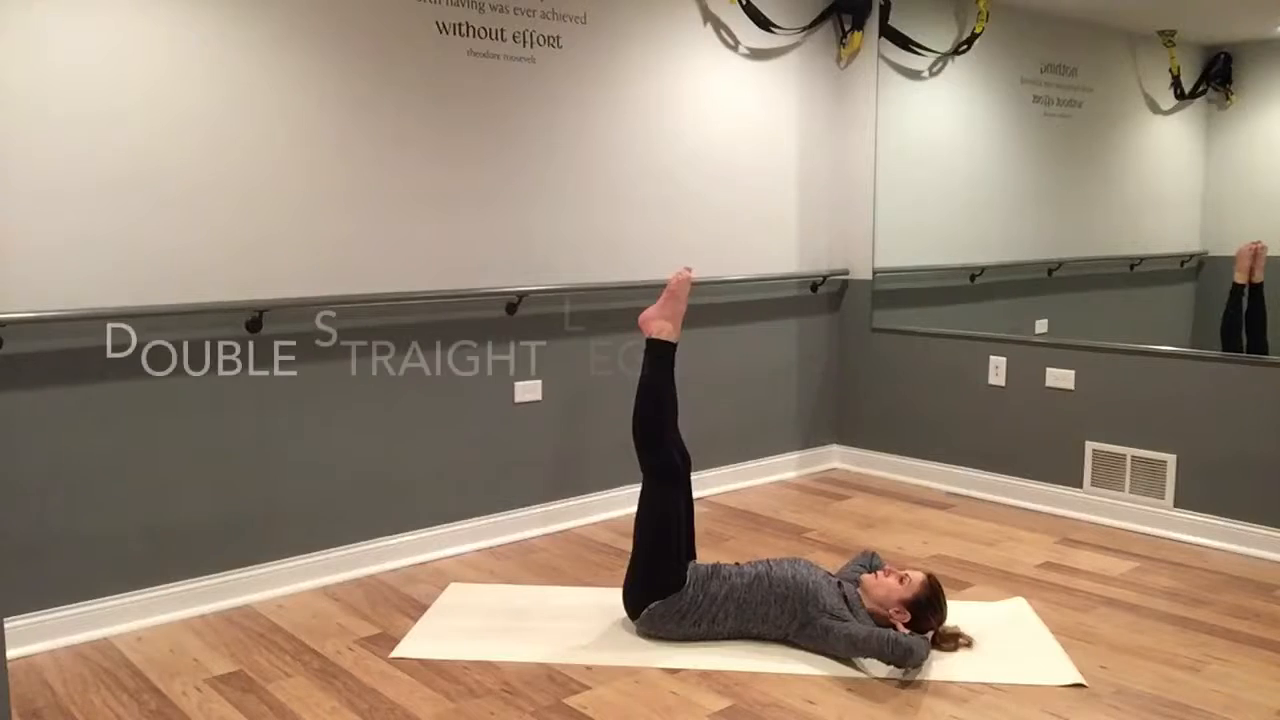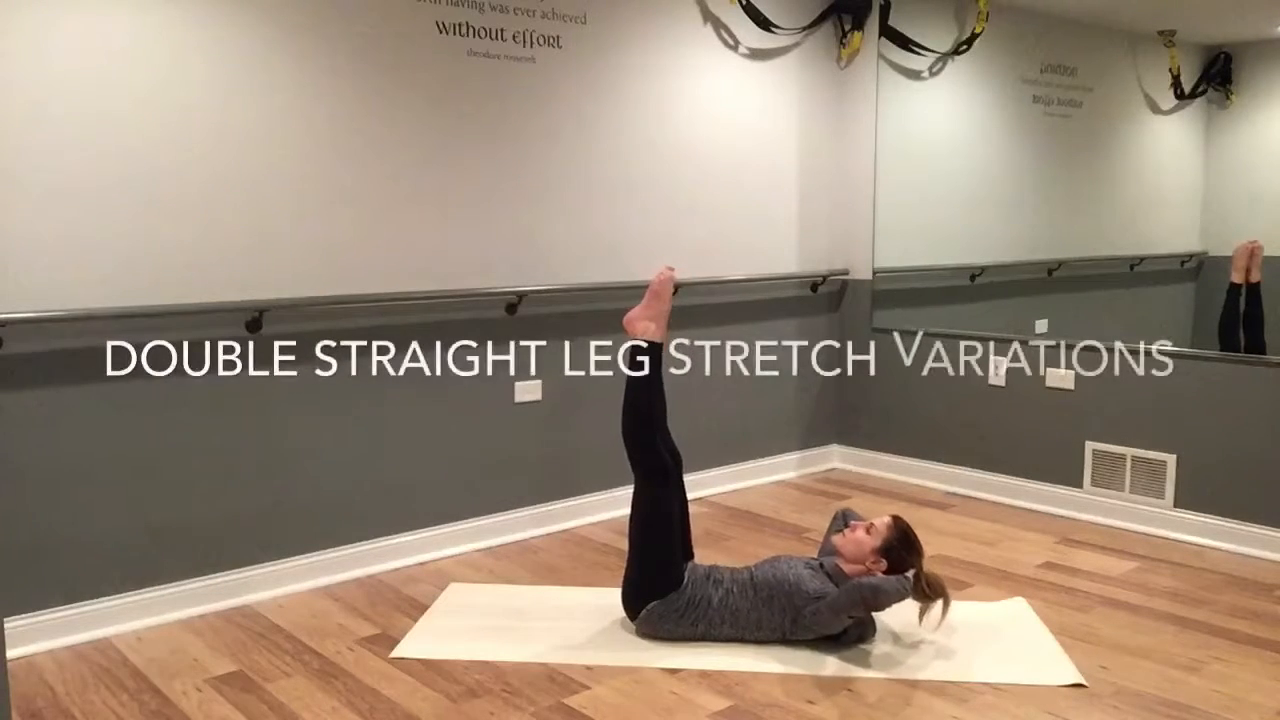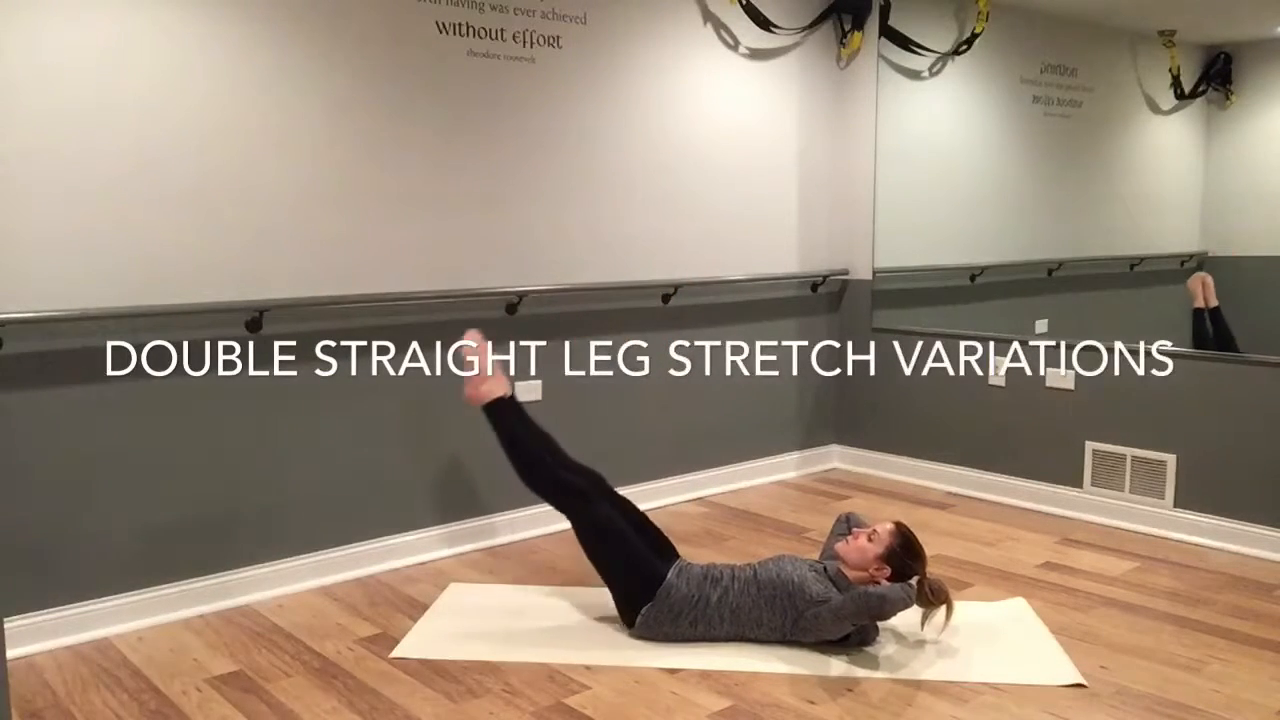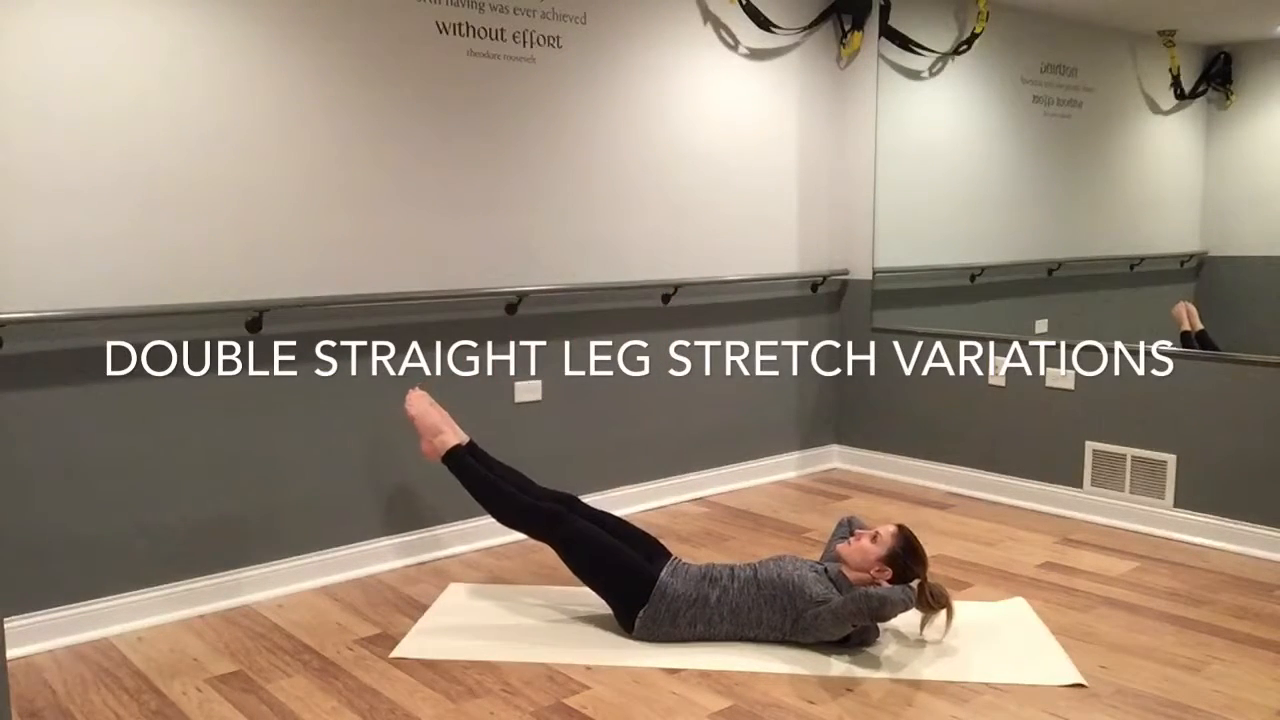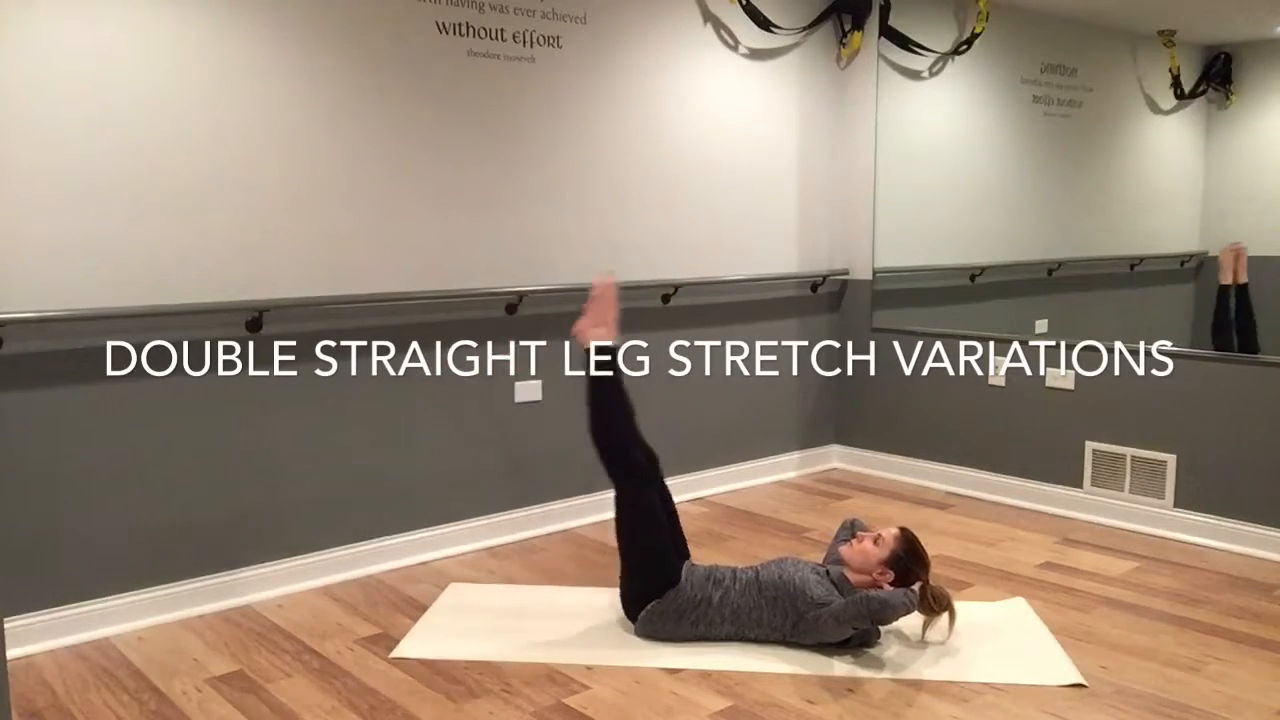
dt=1s
person 1, frame 1
left shoulder: (843, 626)
right shoulder: (846, 592)
left elbow: (906, 651)
right elbow: (869, 554)
left wrist: (921, 636)
left hip: (662, 604)
right hip: (688, 588)
left knee: (664, 469)
left ankle: (663, 336)
person 1, frame 2
left shoulder: (832, 606)
right shoulder: (830, 572)
left elbow: (871, 590)
right elbow: (843, 514)
left wrist: (905, 581)
left hip: (662, 603)
right hip: (684, 588)
left knee: (655, 469)
left ankle: (648, 338)
person 1, frame 3
left shoulder: (833, 609)
right shoulder: (831, 576)
left elbow: (881, 599)
right elbow: (846, 517)
left wrist: (911, 587)
right wrist: (901, 565)
left hip: (660, 606)
right hip: (681, 583)
left knee: (577, 496)
right knee: (592, 488)
left ankle: (495, 396)
right ankle: (496, 394)
person 1, frame 4
left shoulder: (833, 613)
right shoulder: (832, 575)
left elbow: (876, 601)
right elbow: (844, 520)
left wrist: (910, 593)
left hip: (660, 606)
right hip: (678, 579)
left knee: (552, 521)
right knee: (567, 506)
left ankle: (451, 449)
right ankle: (459, 447)
person 1, frame 5
left shoulder: (833, 614)
right shoulder: (835, 577)
left elbow: (874, 604)
right elbow: (851, 524)
left wrist: (912, 594)
left hip: (661, 606)
right hip: (688, 584)
left knee: (635, 474)
right knee: (643, 468)
left ankle: (600, 345)
